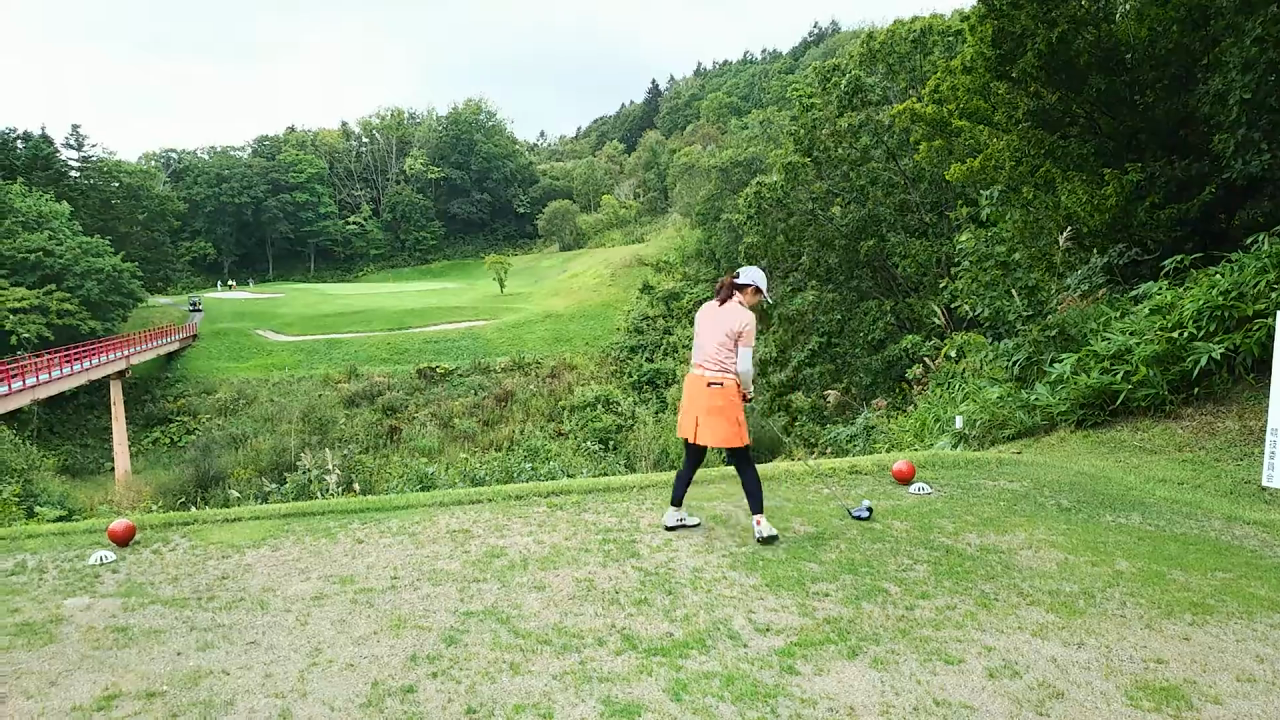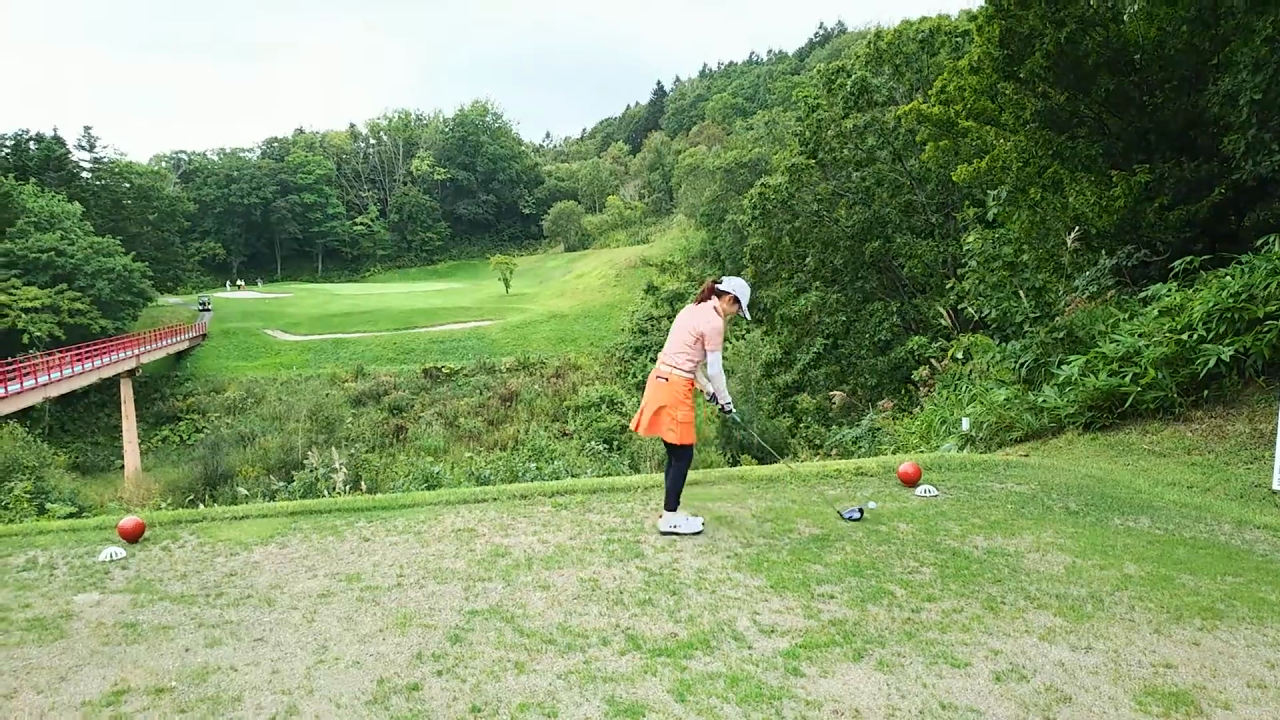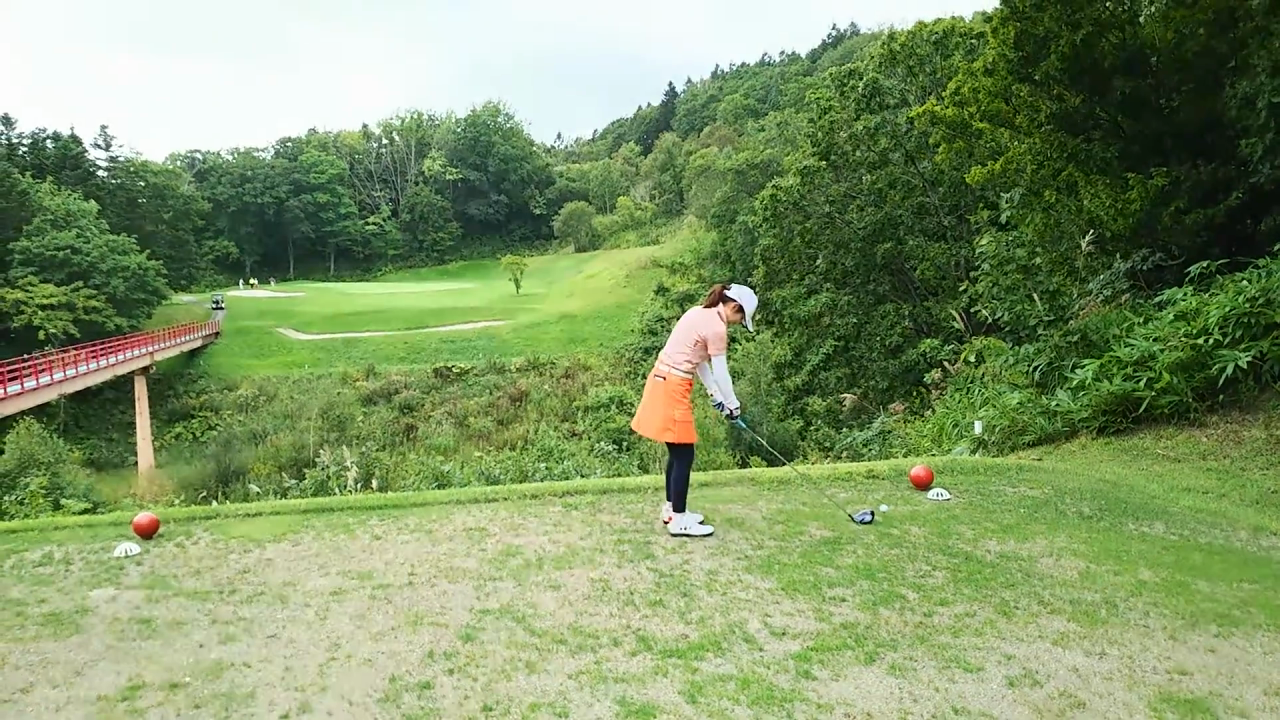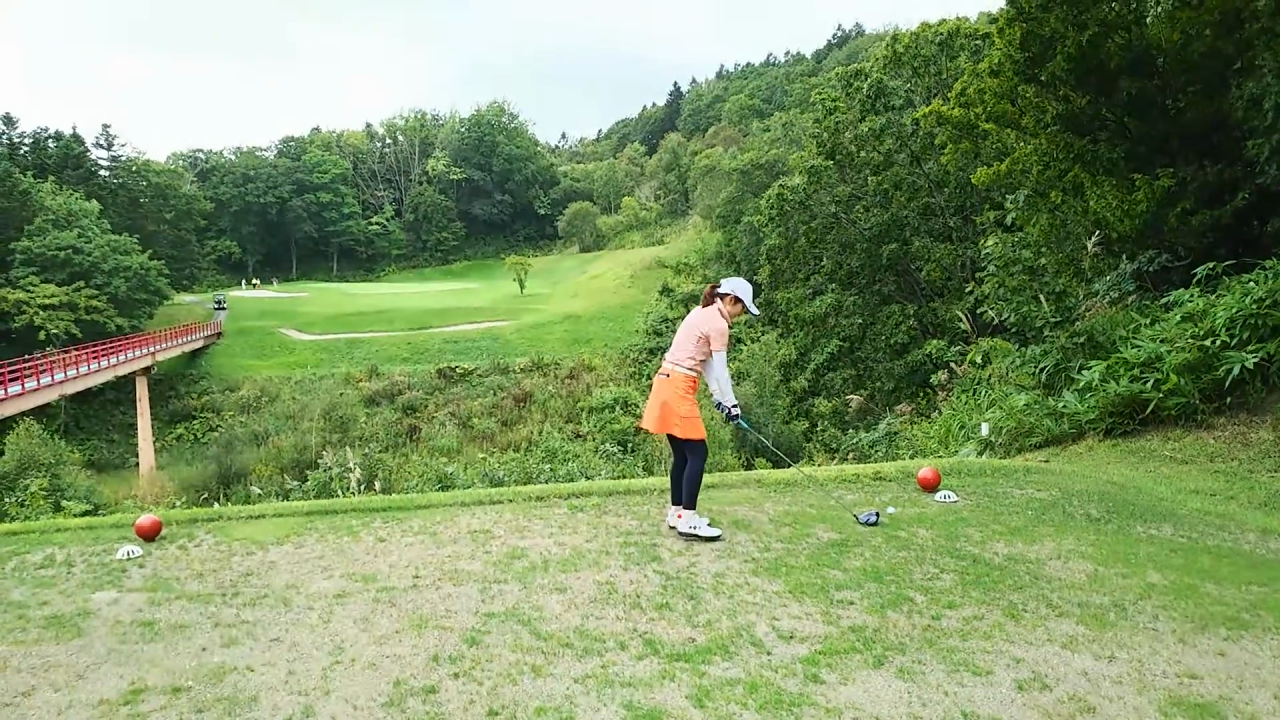
dt=0.4s
person 1, frame 1
left shoulder: (705, 309)
right shoulder: (745, 318)
right elbow: (743, 367)
right wrist: (747, 389)
left hip: (695, 386)
right hip: (721, 391)
left knee: (693, 457)
right knee: (742, 461)
left ankle: (674, 514)
right ankle: (760, 522)
person 1, frame 2
left shoulder: (692, 310)
right shoulder: (713, 321)
right elbow: (714, 369)
left wrist: (707, 389)
right wrist: (725, 400)
left hip: (661, 381)
right hip: (675, 389)
left knee: (675, 454)
right knee: (683, 457)
left ankle: (672, 512)
right ankle: (669, 518)
person 1, frame 3
left shoulder: (699, 313)
right shoulder: (716, 327)
right elbow: (721, 373)
left wrist: (715, 395)
right wrist: (733, 405)
left hip: (662, 382)
right hip: (672, 387)
left knee: (677, 453)
right knee: (684, 455)
left ankle: (671, 509)
right ankle: (679, 520)
person 1, frame 4
left shoulder: (702, 313)
right shoulder: (717, 323)
right elbow: (720, 369)
left wrist: (717, 396)
right wrist: (732, 403)
left hip: (670, 383)
right hip: (678, 388)
left knee: (682, 455)
right knee: (697, 453)
left ankle: (677, 512)
right ankle: (688, 519)
